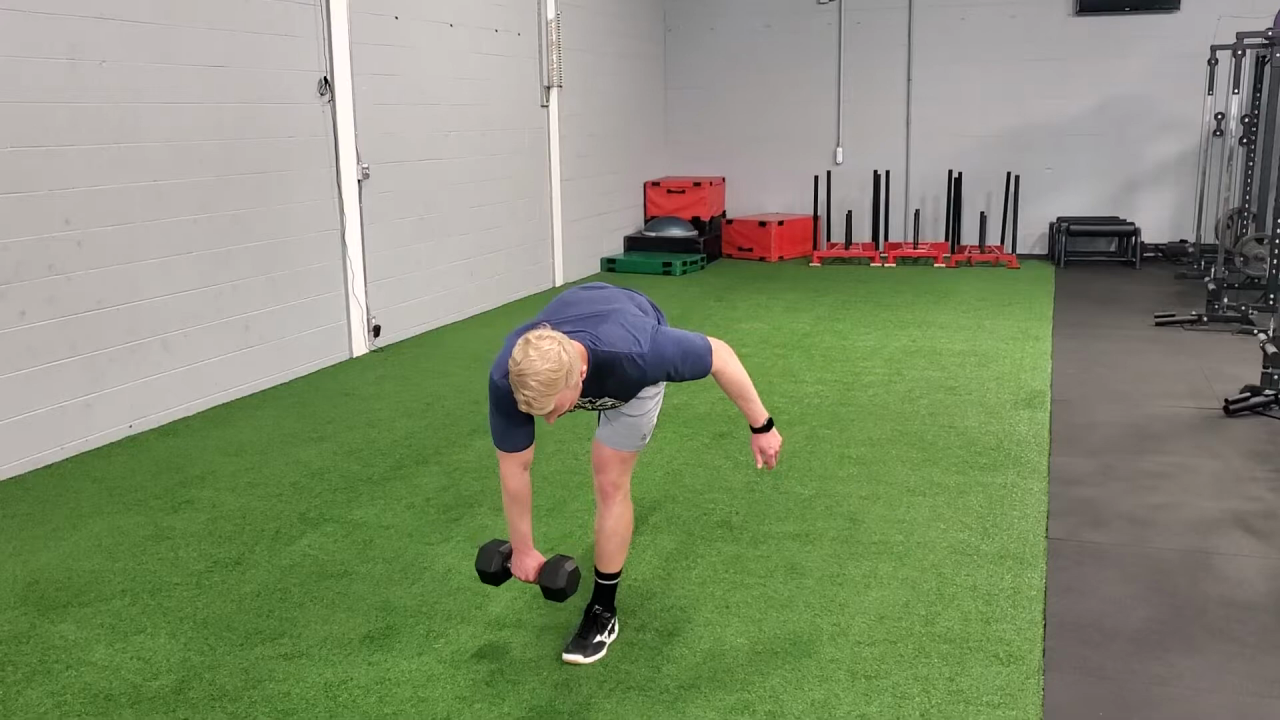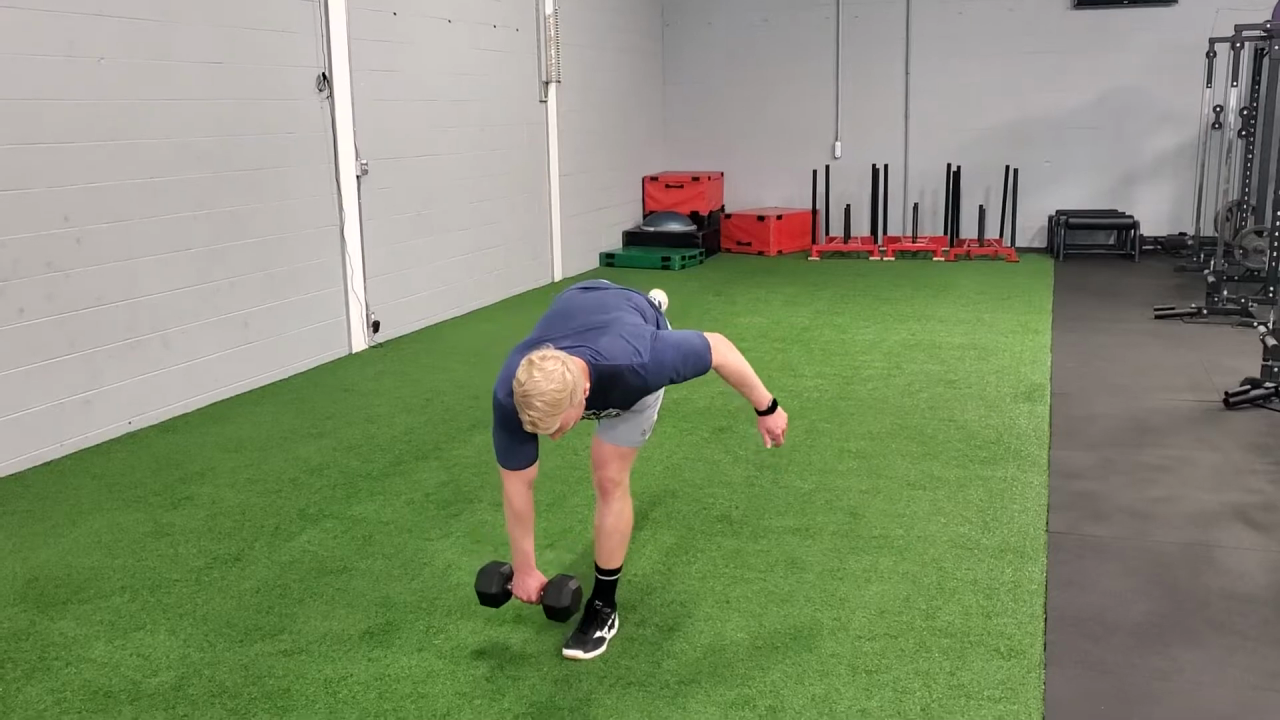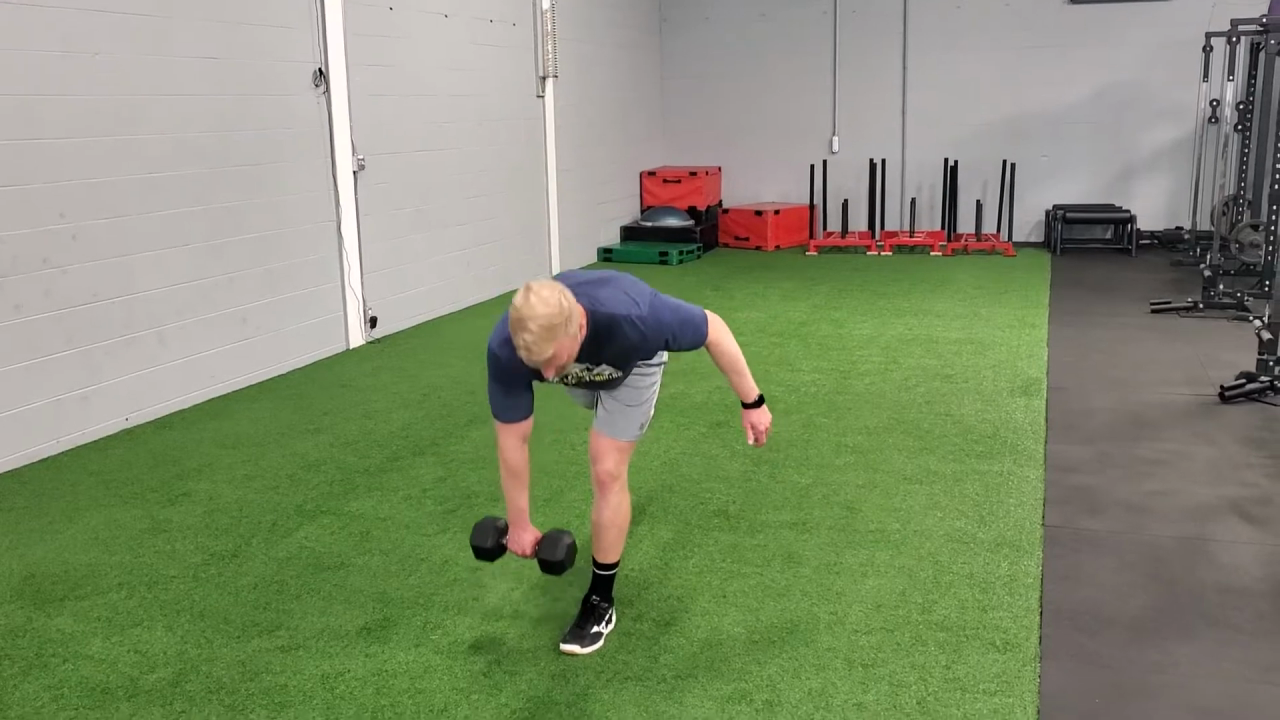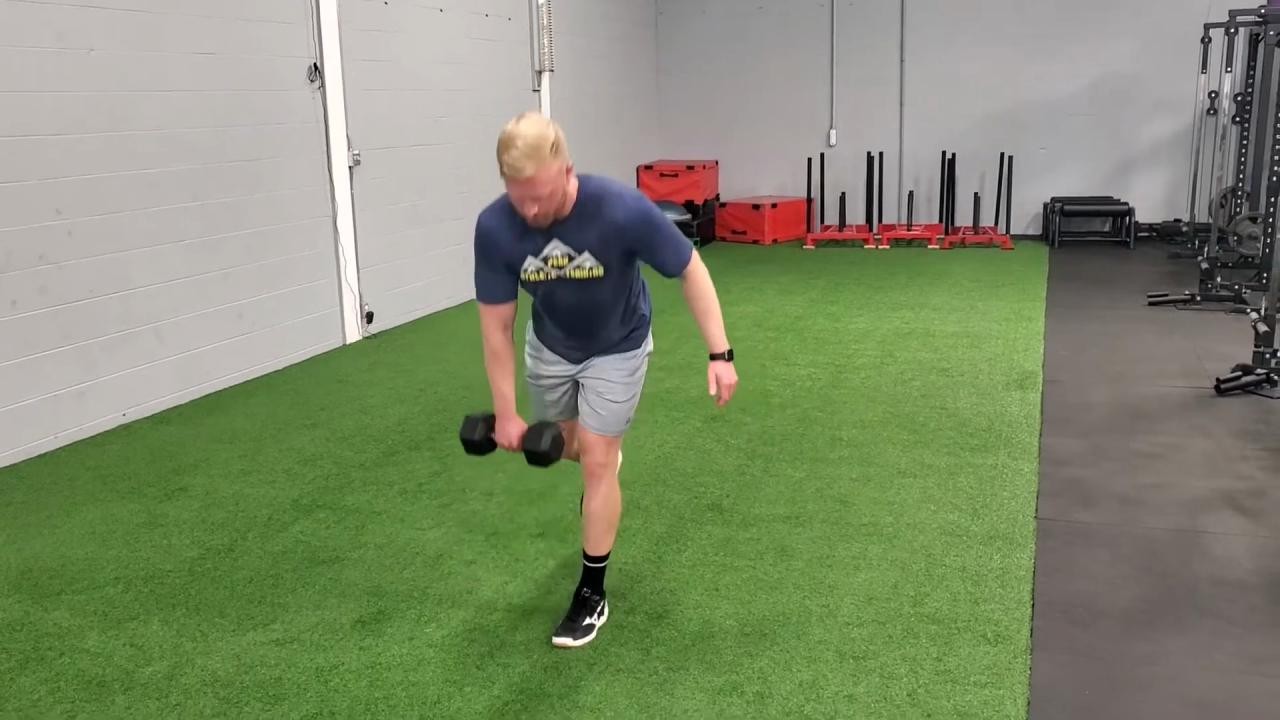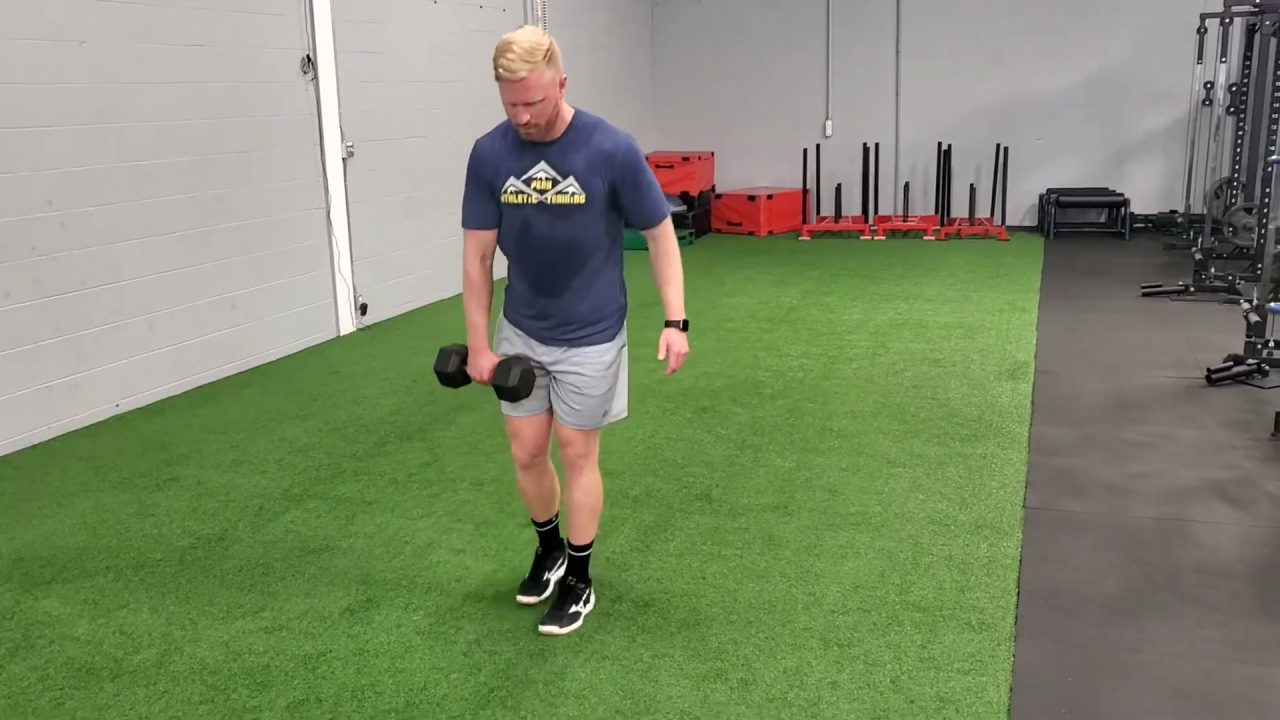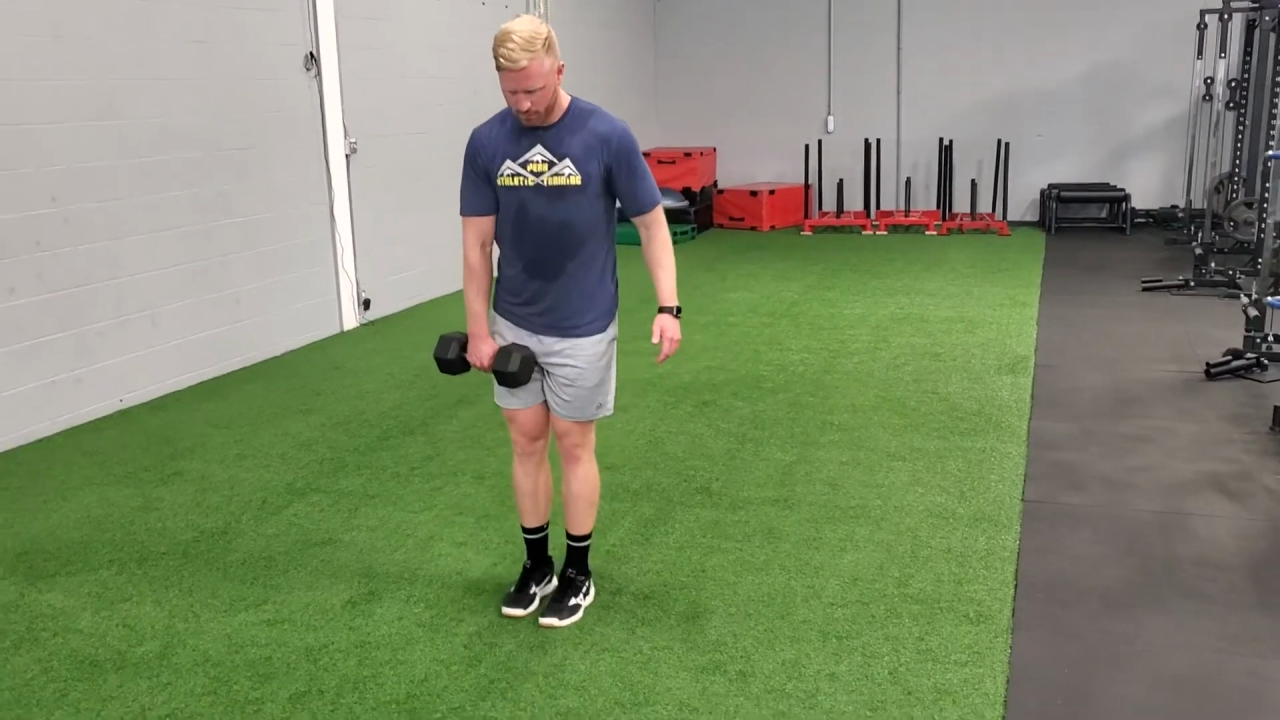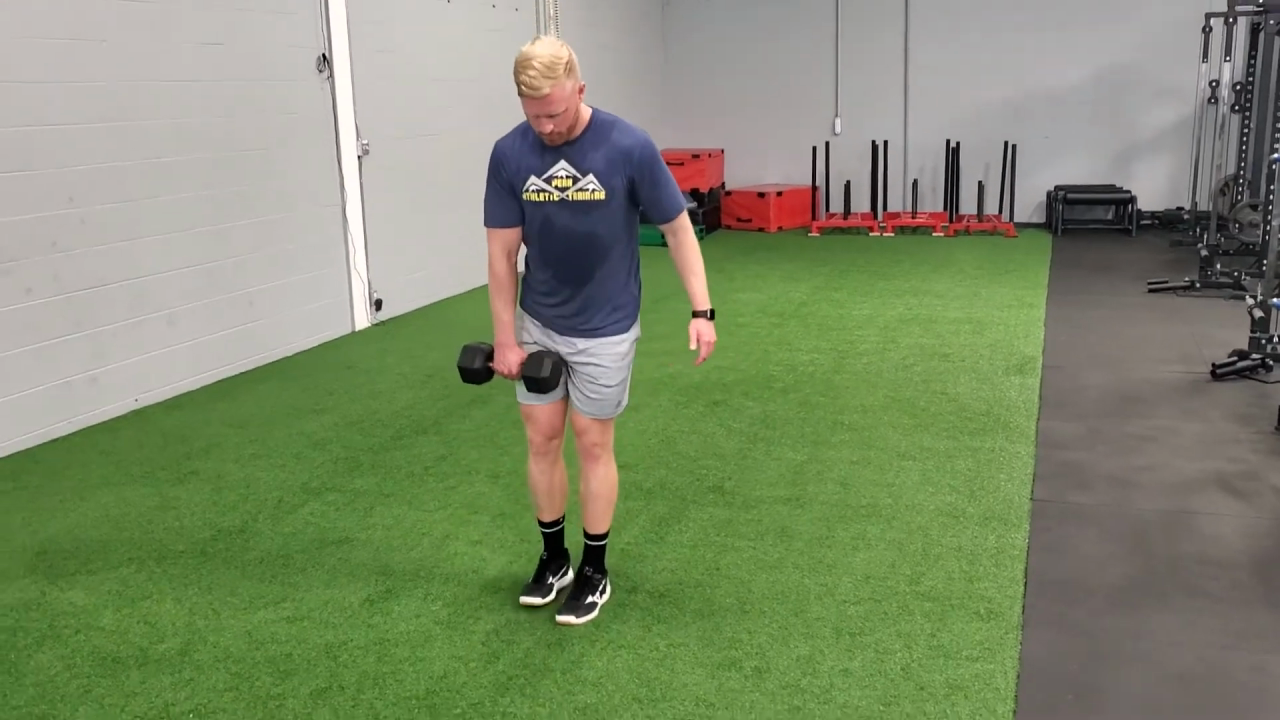
dt=0.4s
person 1, frame 1
left shoulder: (637, 353)
right shoulder: (509, 377)
left elbow: (719, 355)
right elbow: (514, 468)
left wrist: (761, 425)
right wrist: (522, 549)
left hip: (635, 353)
left knee: (609, 480)
left ankle: (603, 610)
person 1, frame 2
left shoulder: (637, 363)
right shoulder: (513, 394)
left elbow: (716, 348)
right elbow: (518, 486)
left wrist: (766, 407)
right wrist: (523, 569)
left knee: (608, 477)
left ankle: (603, 604)
person 1, frame 3
left shoulder: (633, 316)
right shoulder: (505, 347)
left elbow: (712, 329)
right elbow: (511, 438)
left wrist: (752, 402)
right wrist: (519, 523)
left hip: (632, 358)
right hip: (585, 362)
left knee: (606, 470)
left ankle: (600, 600)
person 1, frame 4
left shoulder: (622, 210)
right shoulder: (494, 227)
left elbow: (690, 269)
right elbow: (496, 325)
left wrist: (720, 354)
right wrist: (506, 414)
left hip: (616, 348)
right hip: (551, 347)
left knee: (596, 462)
right knee: (562, 446)
left ankle: (592, 593)
right ankle: (604, 449)
person 1, frame 5
left shoulder: (611, 150)
right shoulder: (488, 154)
left elbow: (660, 234)
right elbow: (477, 256)
left wrist: (675, 322)
right wrist: (478, 345)
left hip: (590, 335)
right hip: (520, 332)
left knee: (576, 454)
right knee: (525, 453)
left ankle: (577, 582)
right ankle: (550, 548)
person 1, frame 6
left shoulder: (606, 136)
right shoulder: (486, 142)
left elbow: (651, 223)
right elbow: (477, 243)
left wrist: (668, 307)
right wrist: (478, 330)
left hip: (582, 326)
right hip: (513, 324)
left knee: (573, 445)
right knee: (526, 443)
left ankle: (578, 573)
right ankle: (537, 566)
person 1, frame 7
left shoulder: (629, 148)
right shoulder: (509, 154)
left elbow: (677, 228)
right elbow: (502, 253)
left wrist: (701, 310)
right wrist: (504, 339)
left hip: (605, 327)
right hip: (538, 324)
left knee: (592, 443)
right knee: (541, 439)
left ankle: (594, 571)
right ankle: (553, 558)
